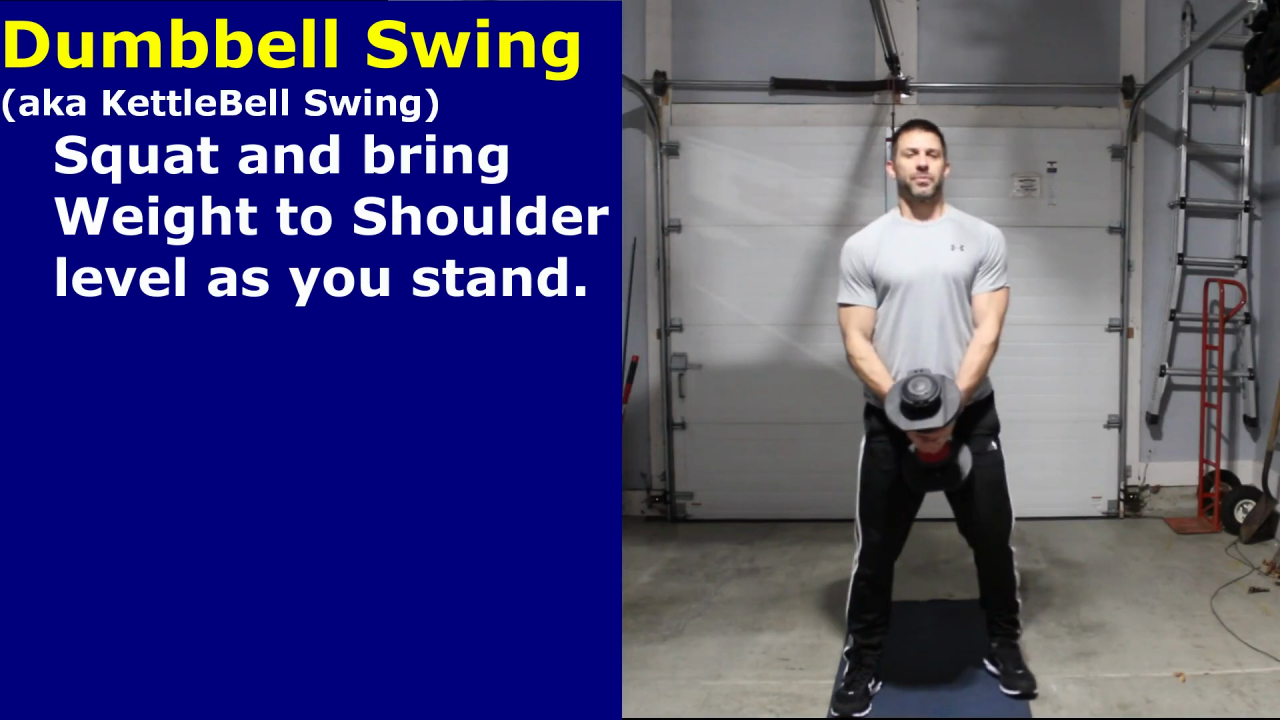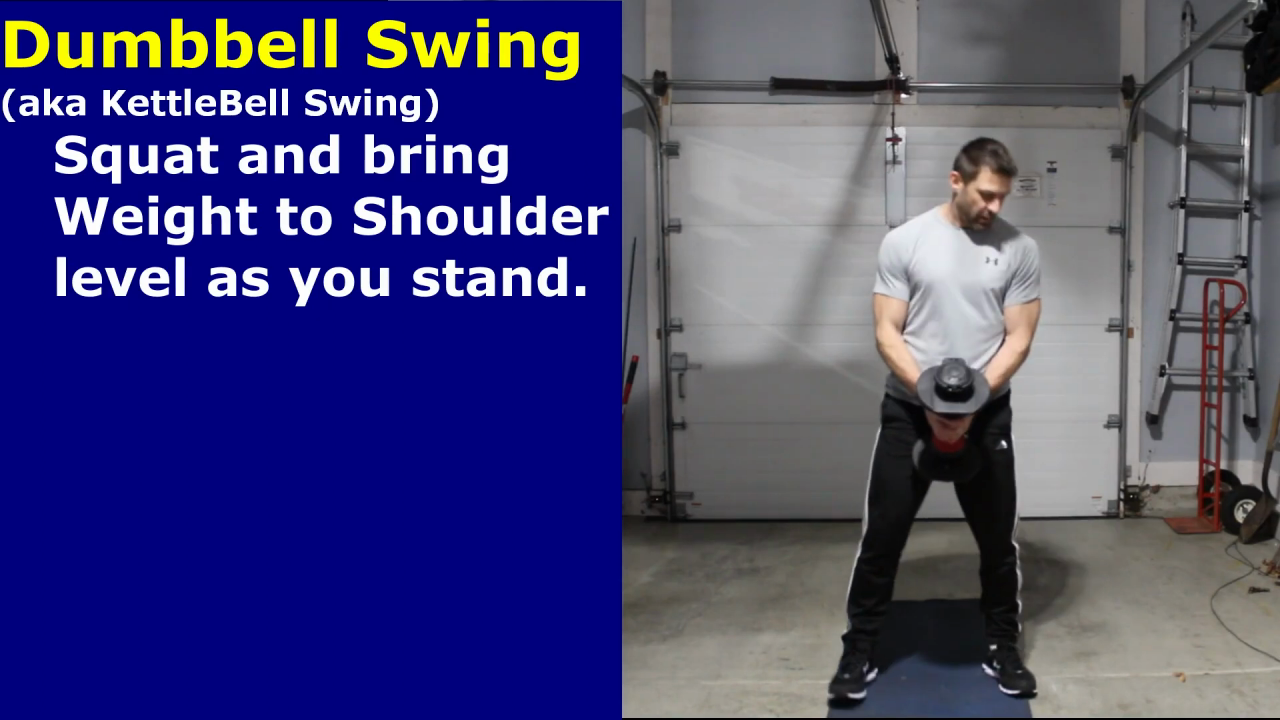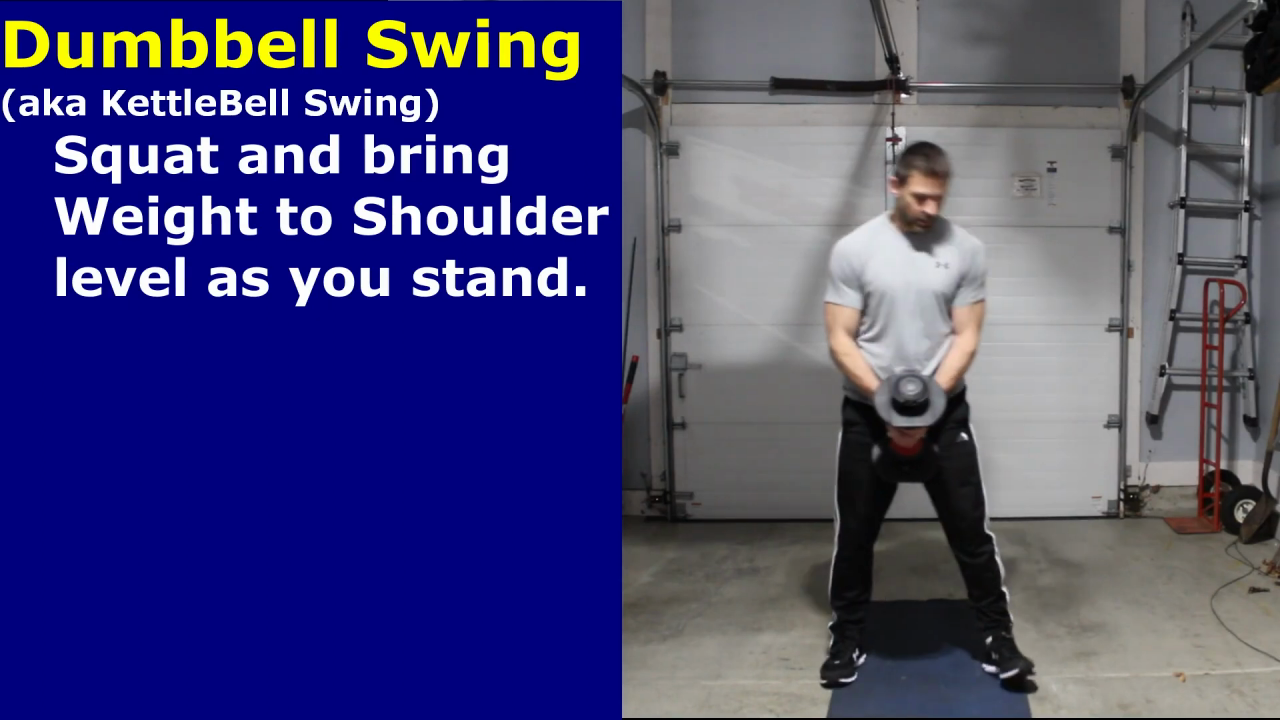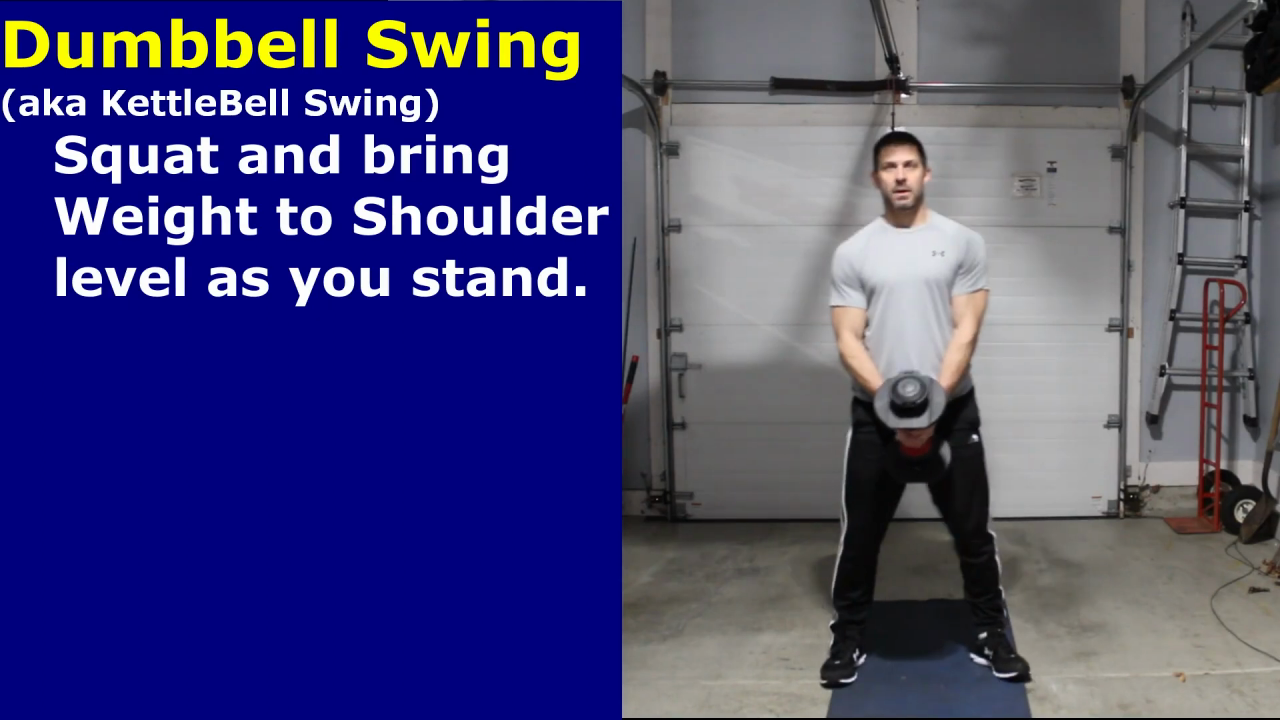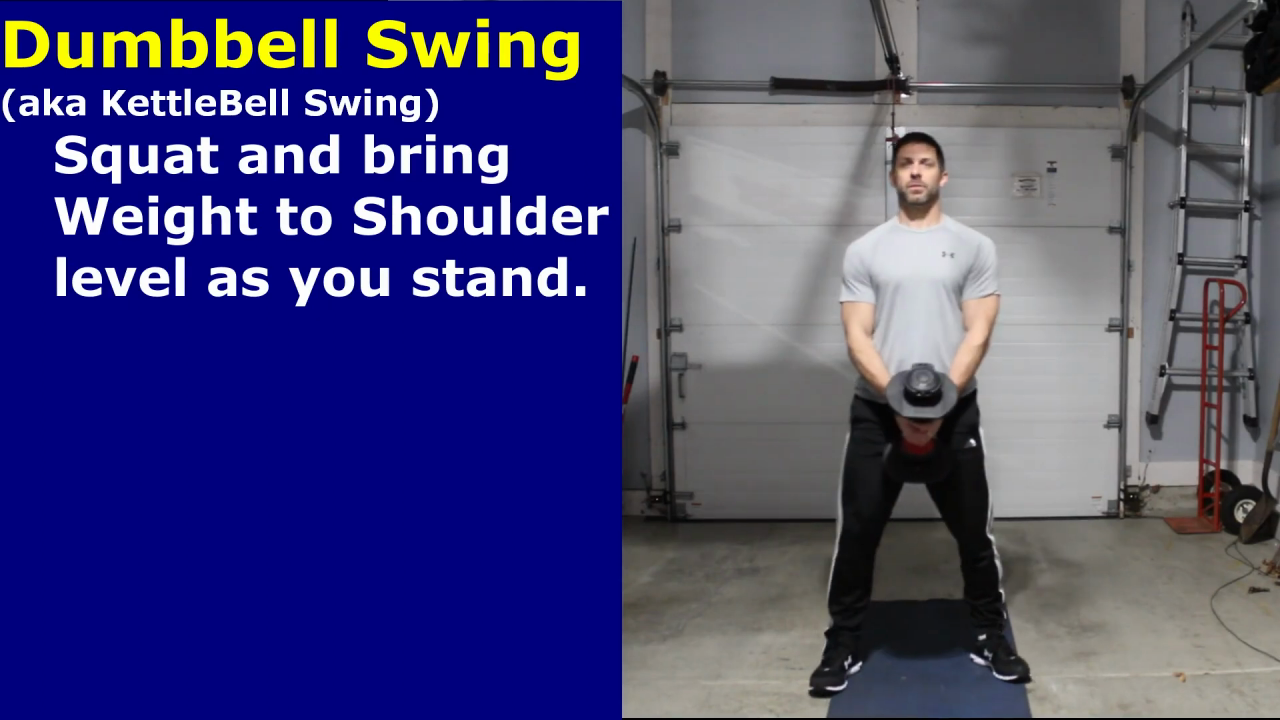
dt=0.4s
person 1, frame 1
left shoulder: (983, 238)
right shoulder: (863, 246)
left elbow: (988, 331)
right elbow: (856, 341)
left wrist: (949, 404)
left hip: (971, 415)
right hip: (890, 420)
left knee: (993, 540)
right knee: (876, 550)
left ankle: (1003, 647)
right ankle: (863, 662)
person 1, frame 2
left shoulder: (1020, 249)
right shoulder: (904, 241)
left elbow: (1019, 338)
right elbow: (887, 332)
left wrist: (973, 399)
left hip: (986, 412)
right hip: (908, 408)
left knee: (998, 538)
right knee: (882, 533)
left ankle: (1002, 648)
right ankle: (859, 651)
person 1, frame 3
left shoulder: (965, 250)
right shoulder: (853, 249)
left elbow: (967, 337)
right elbow: (840, 339)
left hip: (944, 409)
right hip: (867, 411)
left knee: (970, 528)
right knee: (855, 532)
left ankle: (997, 639)
right ankle: (847, 639)
person 1, frame 4
left shoulder: (963, 241)
right shoulder: (853, 252)
left elbow: (967, 330)
right elbow: (848, 340)
left hip: (953, 409)
right hip: (875, 412)
left knee: (972, 529)
right knee: (861, 531)
left ankle: (990, 635)
right ankle: (848, 638)
person 1, frame 5
left shoulder: (975, 247)
right shoulder: (864, 249)
left elbow: (979, 333)
right elbow: (858, 336)
left hip: (954, 412)
right hip: (877, 411)
left knee: (973, 531)
right knee: (858, 530)
left ankle: (989, 636)
right ankle: (843, 643)
